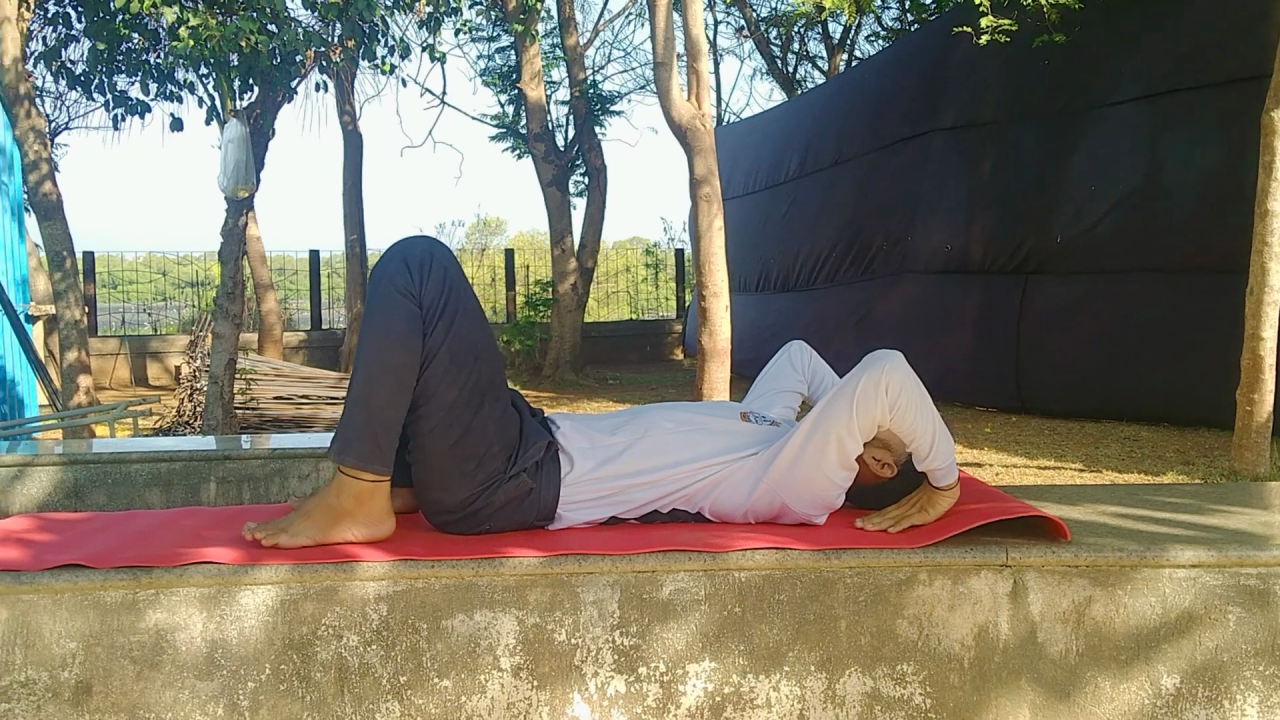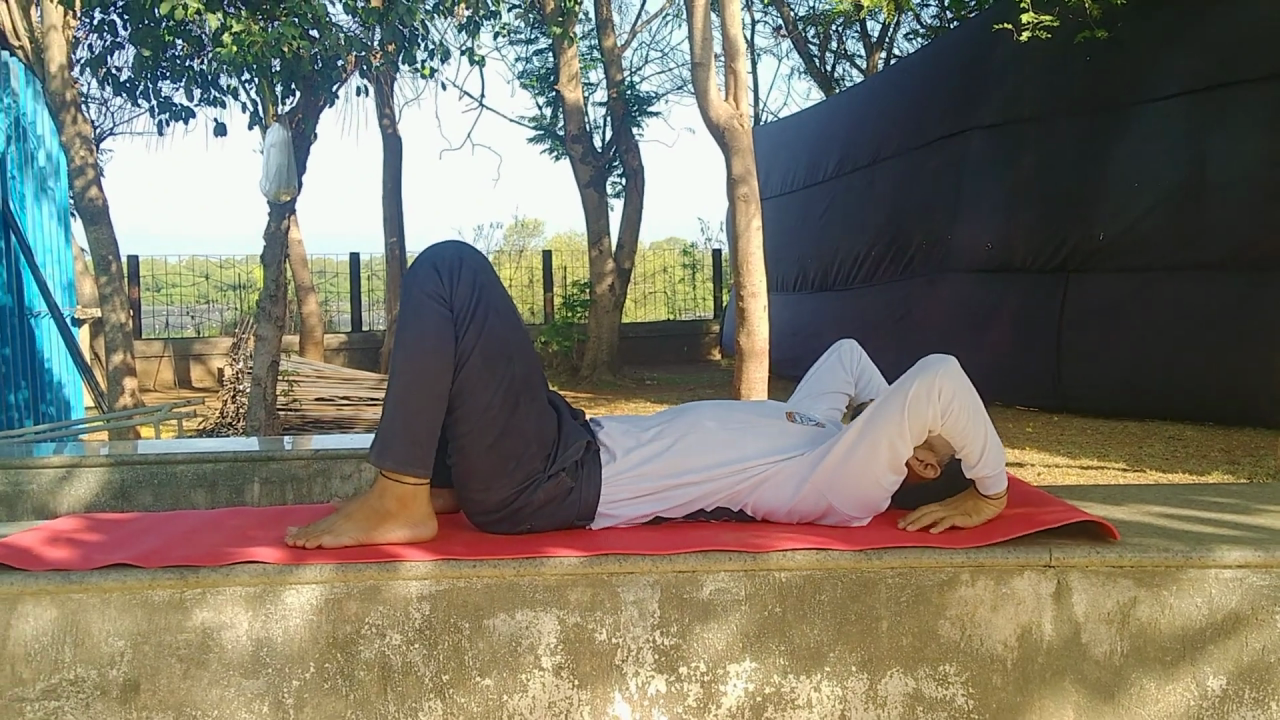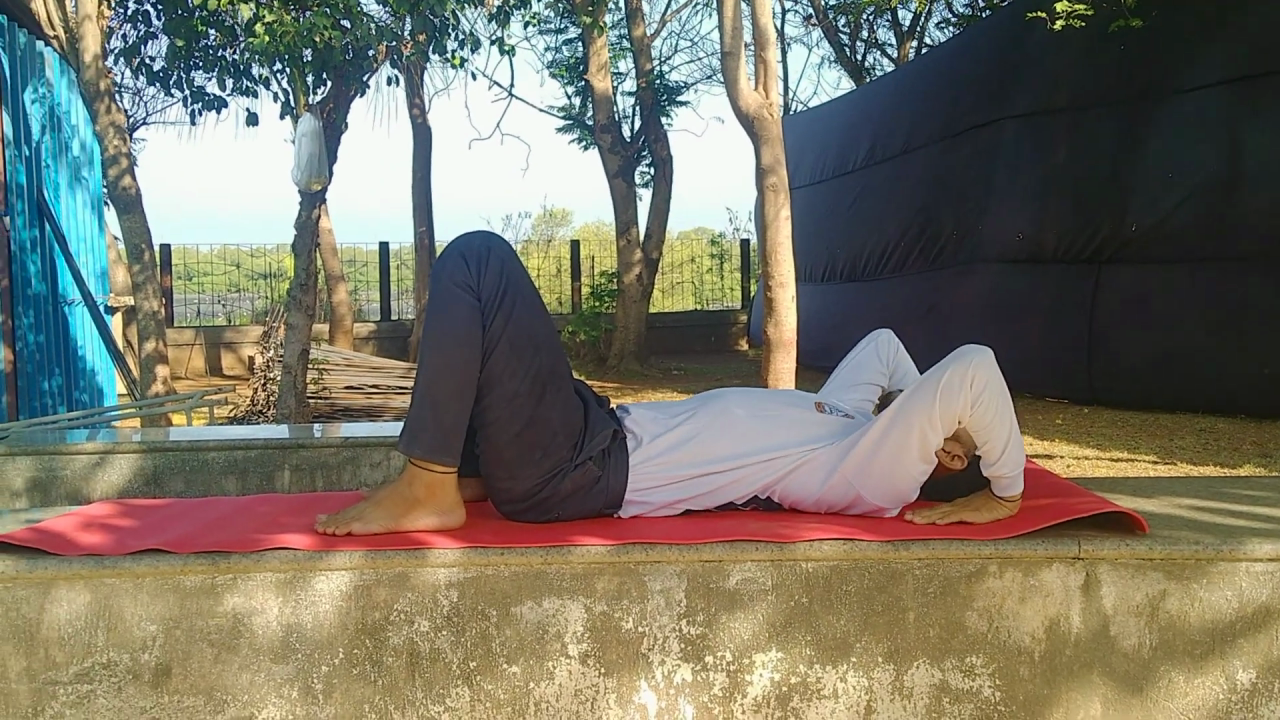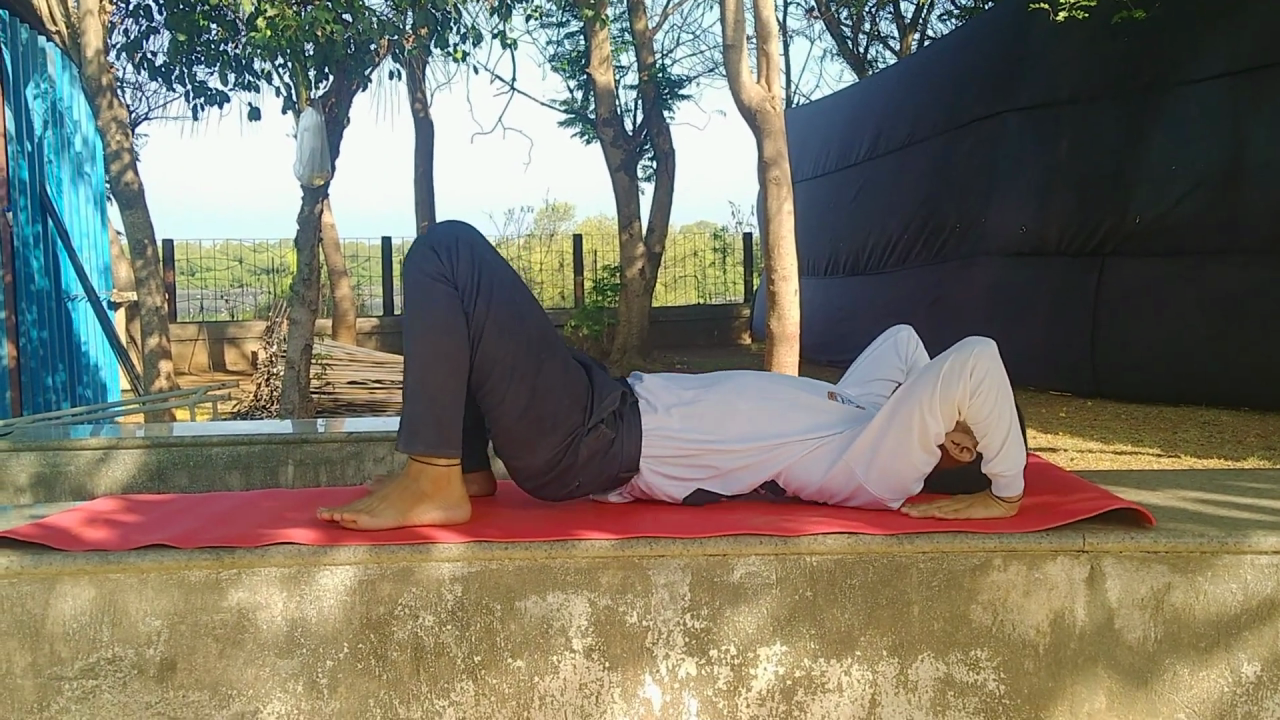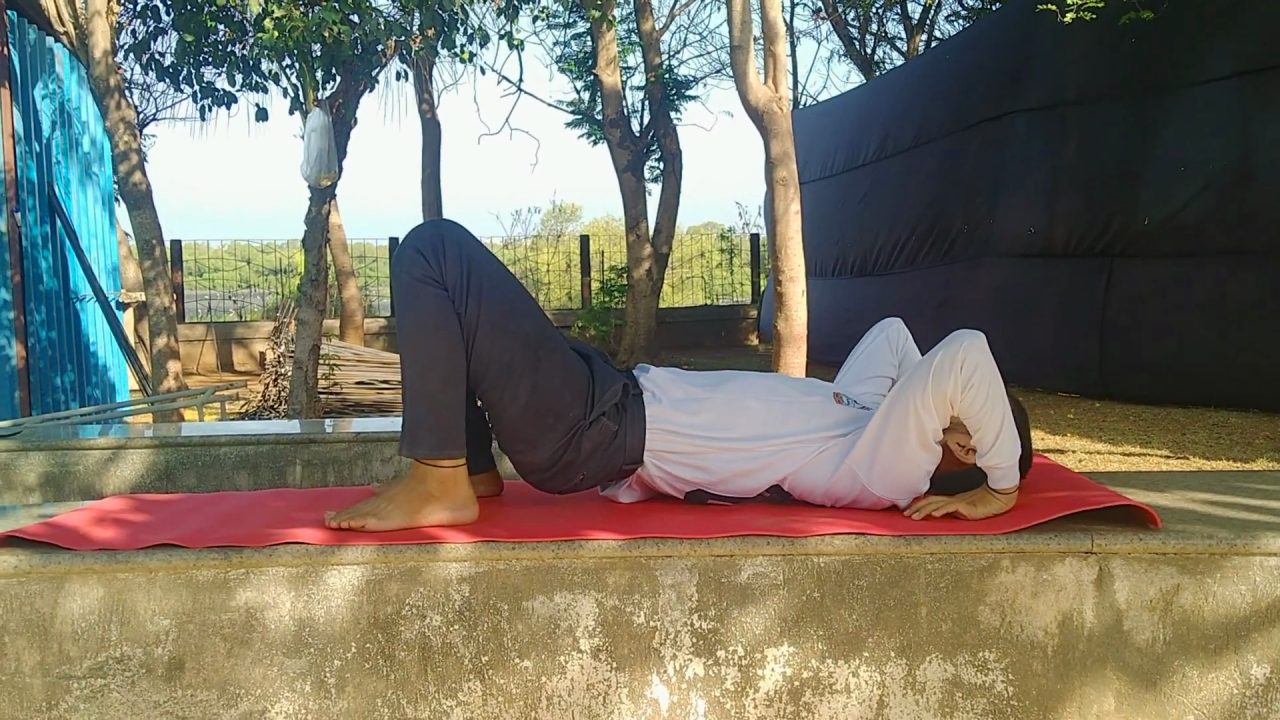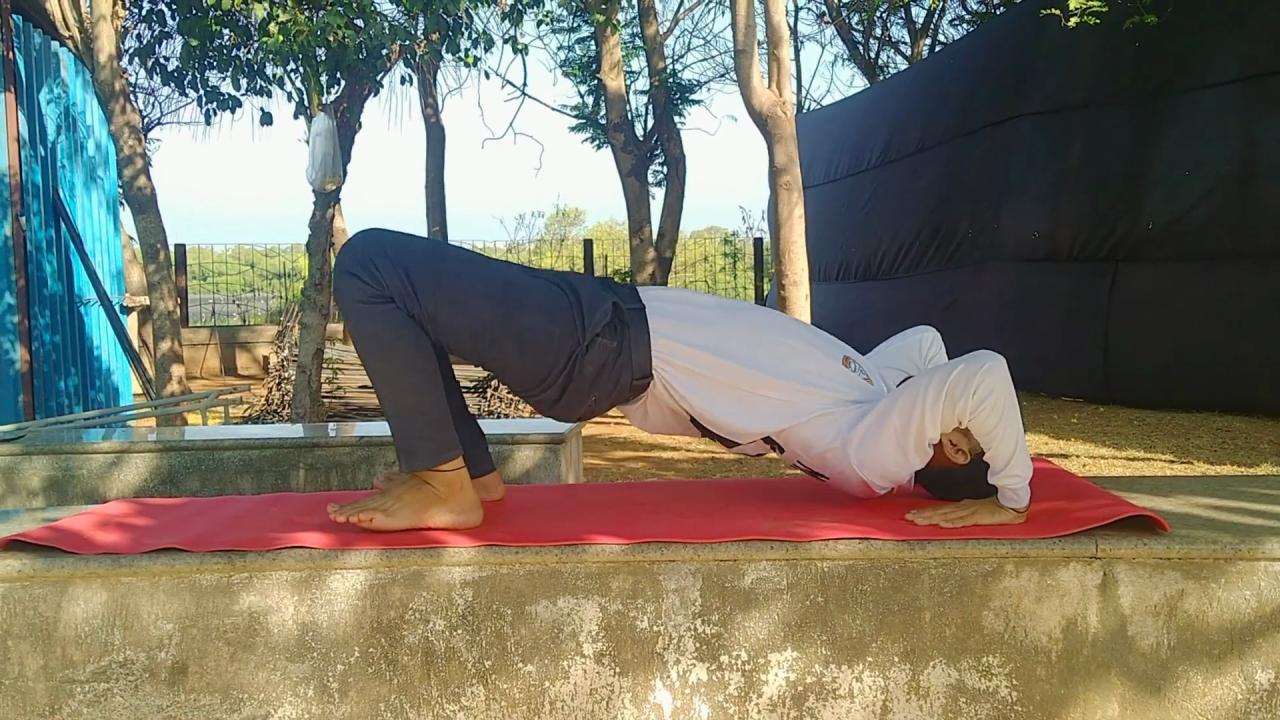
dt=0.4s
person 1, frame 1
left shoulder: (811, 485)
right shoulder: (776, 427)
left elbow: (884, 369)
right elbow: (798, 354)
left wrist: (944, 479)
right wrist: (849, 405)
left hip: (500, 484)
right hip: (541, 444)
left knee: (415, 264)
right knee: (414, 272)
left ankle: (356, 502)
right ankle: (391, 487)
person 1, frame 2
left shoulder: (858, 487)
right shoulder: (824, 429)
left elbow: (939, 375)
right elbow: (847, 351)
left wrist: (993, 488)
right wrist: (894, 408)
left hip: (547, 481)
right hip: (579, 446)
left knee: (449, 270)
right knee: (449, 284)
left ankle: (398, 503)
right ankle: (435, 486)
person 1, frame 3
left shoulder: (885, 478)
right shoulder: (852, 419)
left elbow: (973, 367)
right elbow: (882, 339)
left wrist: (1006, 491)
right wrist: (933, 399)
left hip: (571, 471)
right hip: (610, 434)
left knee: (477, 260)
right knee: (476, 268)
left ankle: (426, 491)
right ankle: (461, 475)
person 1, frame 4
left shoulder: (889, 470)
right shoulder: (865, 411)
left elbow: (976, 359)
right elbow: (902, 338)
left wrist: (1006, 491)
right wrist: (942, 400)
left hip: (584, 439)
right hip: (617, 411)
left knee: (446, 252)
right knee: (454, 261)
left ankle: (433, 485)
right ankle: (464, 468)
person 1, frame 5
left shoulder: (887, 475)
right shoulder: (868, 411)
right elbow: (891, 327)
right wrist: (929, 394)
left hip: (593, 429)
right hip: (620, 403)
left knee: (432, 251)
right knee: (443, 268)
left ankle: (438, 485)
right ankle: (471, 470)
person 1, frame 6
right shoulder: (877, 397)
right elbow: (924, 335)
left hip: (613, 346)
right hip: (624, 329)
left knee: (367, 264)
left ankle: (441, 487)
right ankle: (471, 471)
